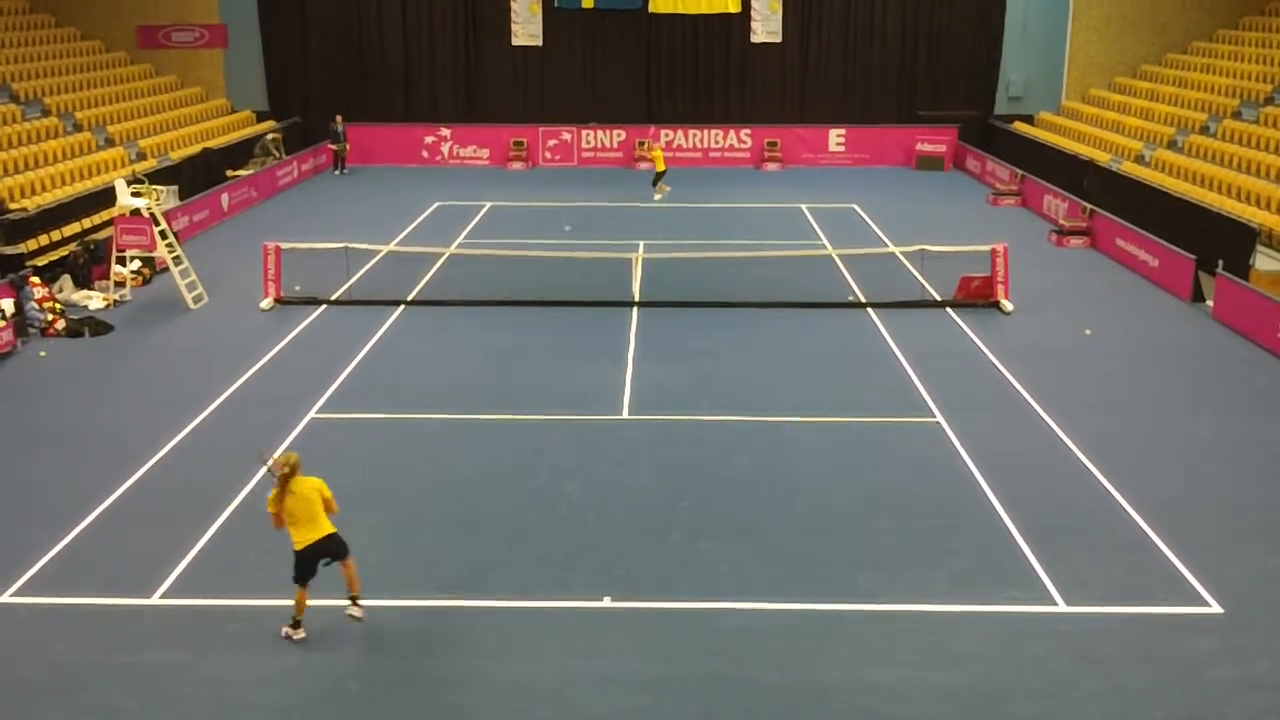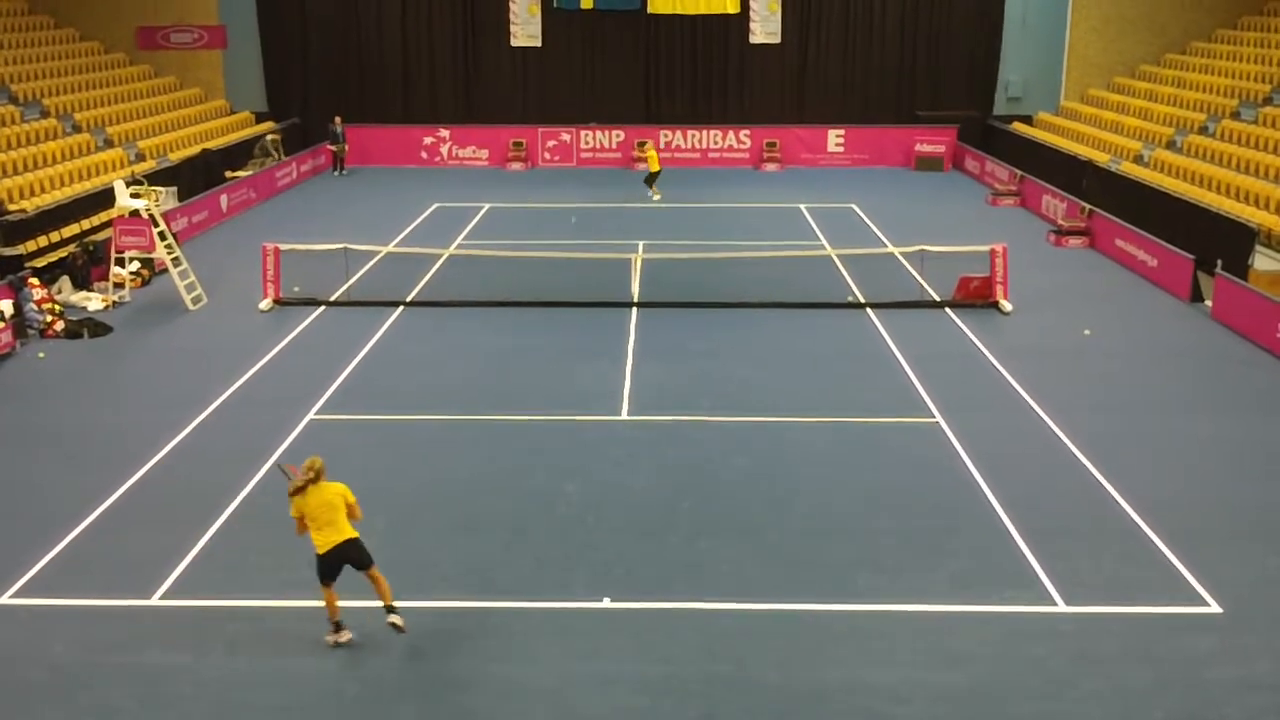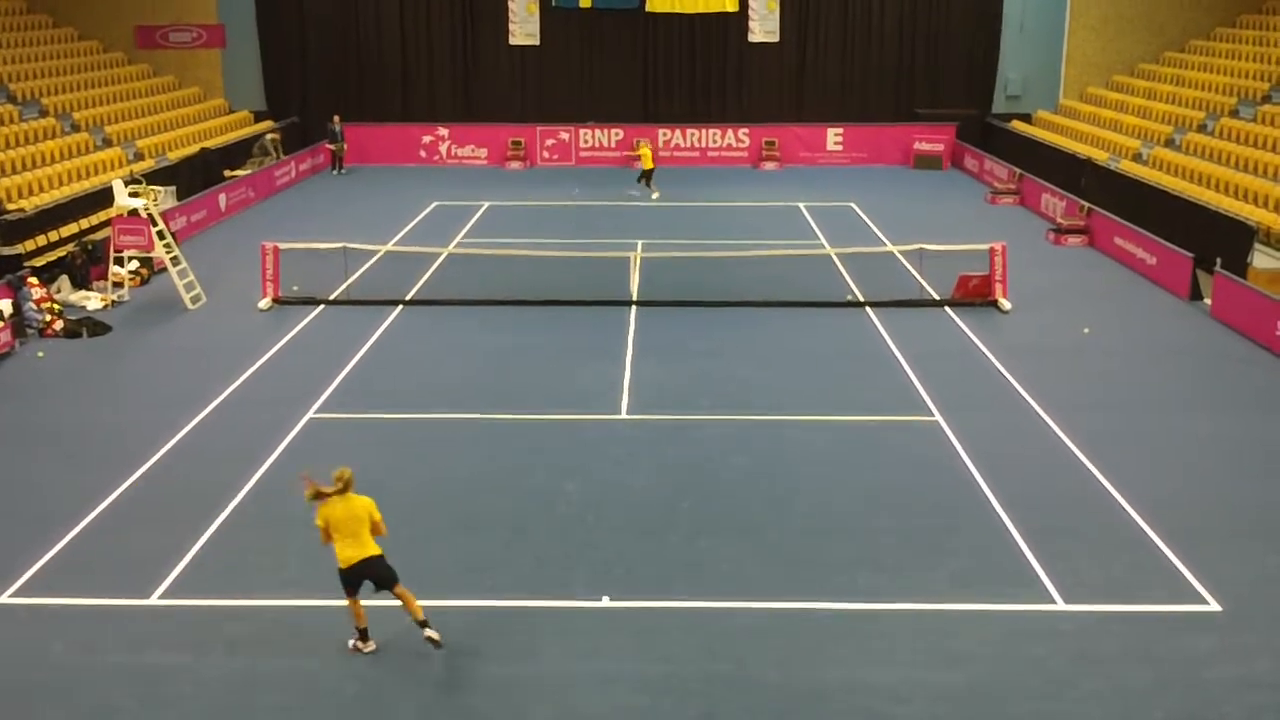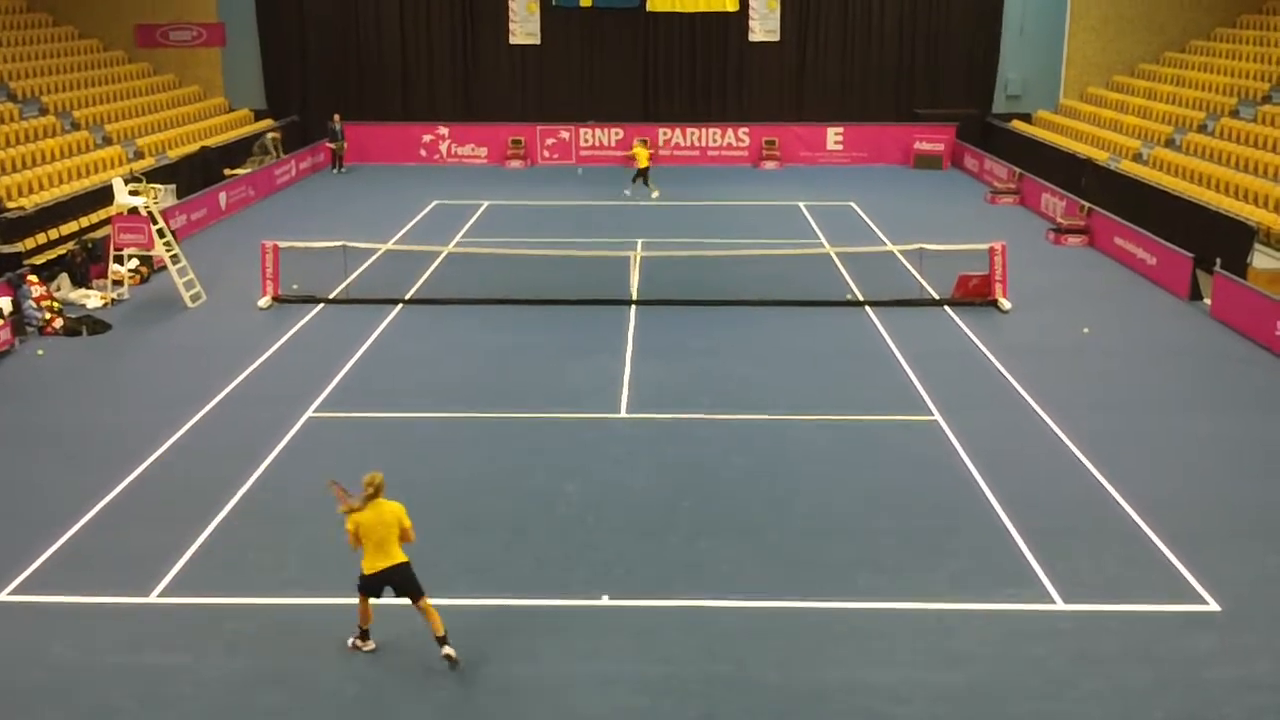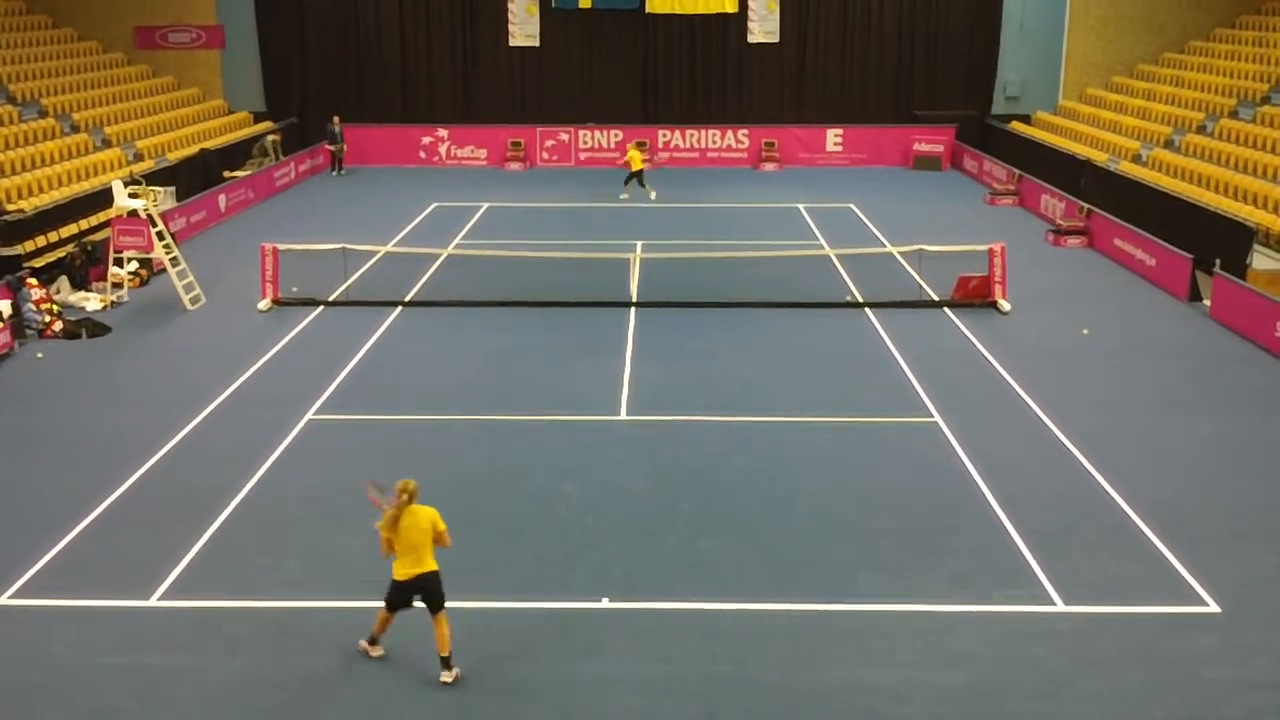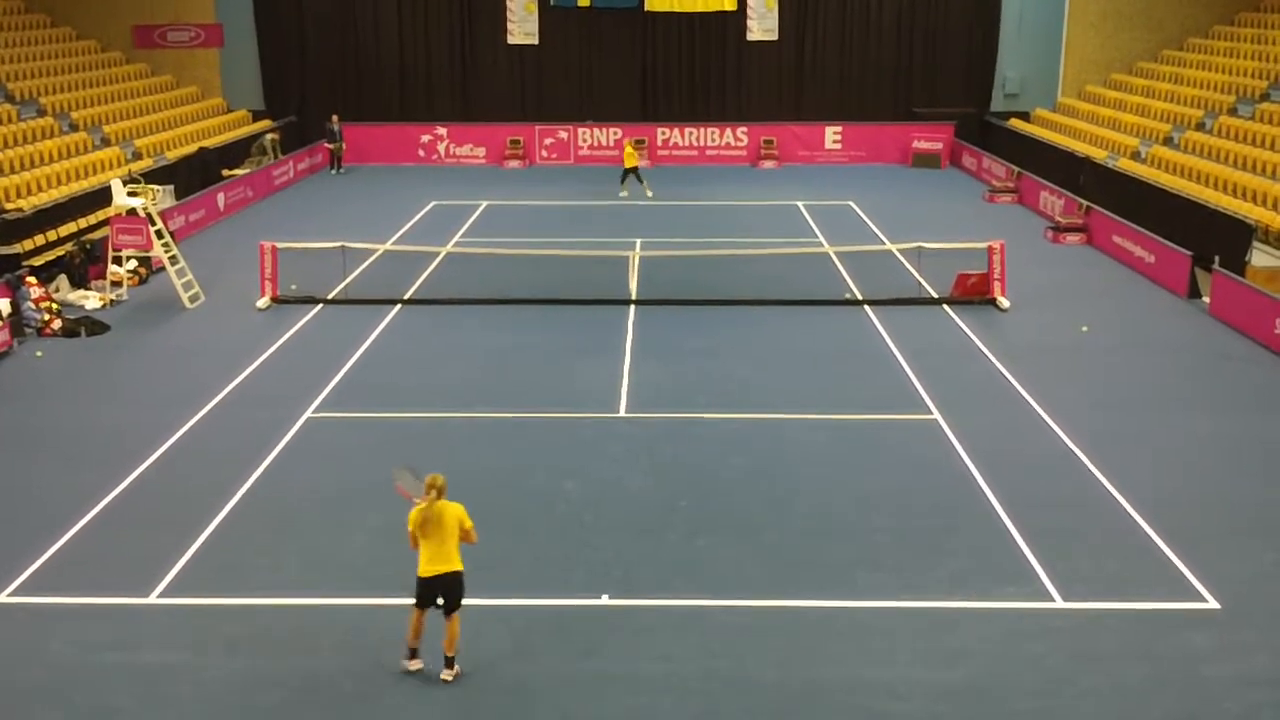
dt=0.1s
person 1, frame 1
left shoulder: (276, 496)
right shoulder: (315, 483)
left elbow: (277, 524)
right elbow: (333, 509)
left hip: (304, 546)
right hip: (328, 536)
left knee: (301, 587)
right knee: (347, 561)
left ankle: (295, 628)
right ankle: (355, 603)
person 1, frame 2
left shoulder: (299, 499)
right shoulder: (340, 489)
left elbow: (300, 530)
right elbow: (357, 515)
left hip: (326, 551)
right hip: (349, 542)
left knee: (327, 587)
right knee: (375, 575)
left ankle: (338, 631)
right ankle: (392, 613)
person 1, frame 3
left shoulder: (325, 508)
right shoulder: (366, 503)
left elbow: (326, 540)
right elbow: (381, 531)
left hip: (348, 563)
right hip: (373, 558)
left knee: (352, 598)
right knee: (401, 593)
left ankle: (364, 640)
right ankle: (426, 629)
person 1, frame 4
left shoulder: (355, 514)
right shoulder: (396, 508)
left elbow: (354, 543)
right elbow: (410, 538)
left hip: (372, 570)
right hip: (399, 565)
left knee: (363, 598)
right knee: (424, 606)
left ankle: (363, 639)
right ankle: (445, 647)
person 1, frame 5
left shoulder: (390, 520)
right shoulder: (430, 513)
left elbow: (387, 551)
right elbow: (446, 543)
left hip: (403, 577)
right hip: (429, 574)
left knee: (388, 611)
right knee: (439, 618)
left ankle: (372, 644)
right ankle: (447, 669)
person 1, frame 6
left shoulder: (417, 514)
right shoulder: (457, 510)
left elbow: (414, 545)
right elbow: (472, 539)
left hip: (427, 574)
right hip: (452, 572)
left knee: (419, 611)
right knee: (451, 617)
left ankle: (413, 657)
right ankle: (449, 667)
